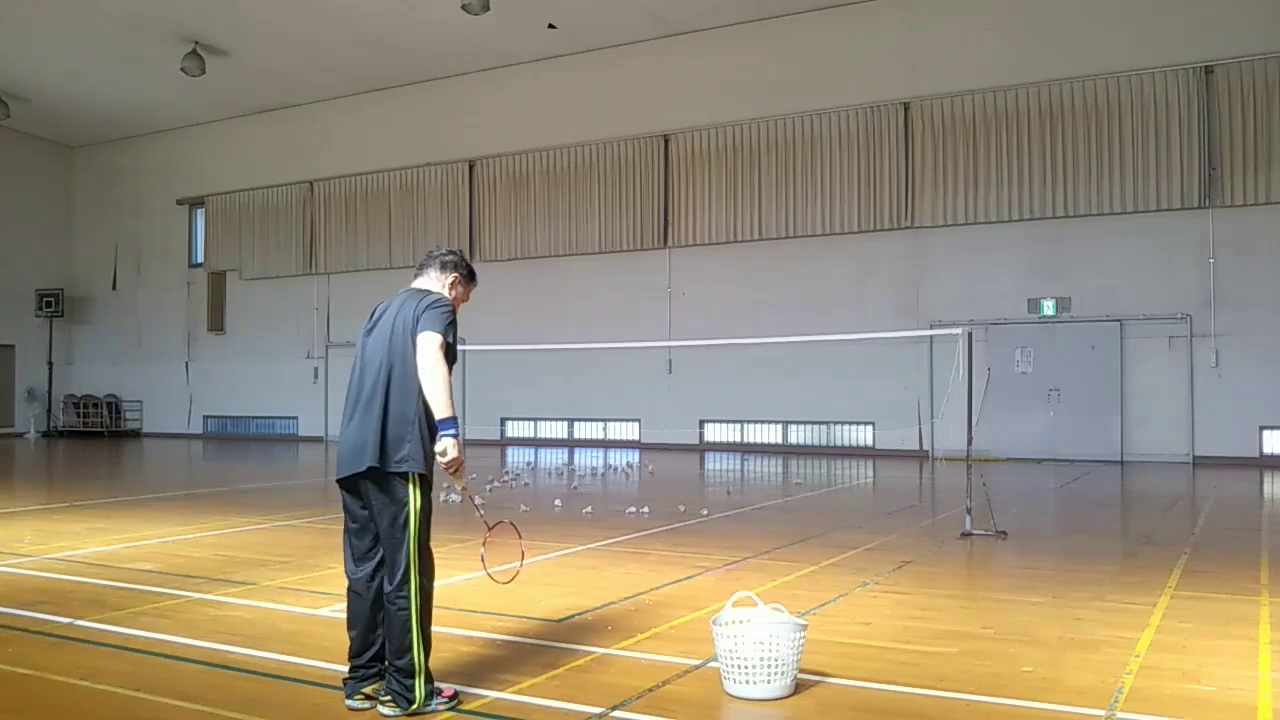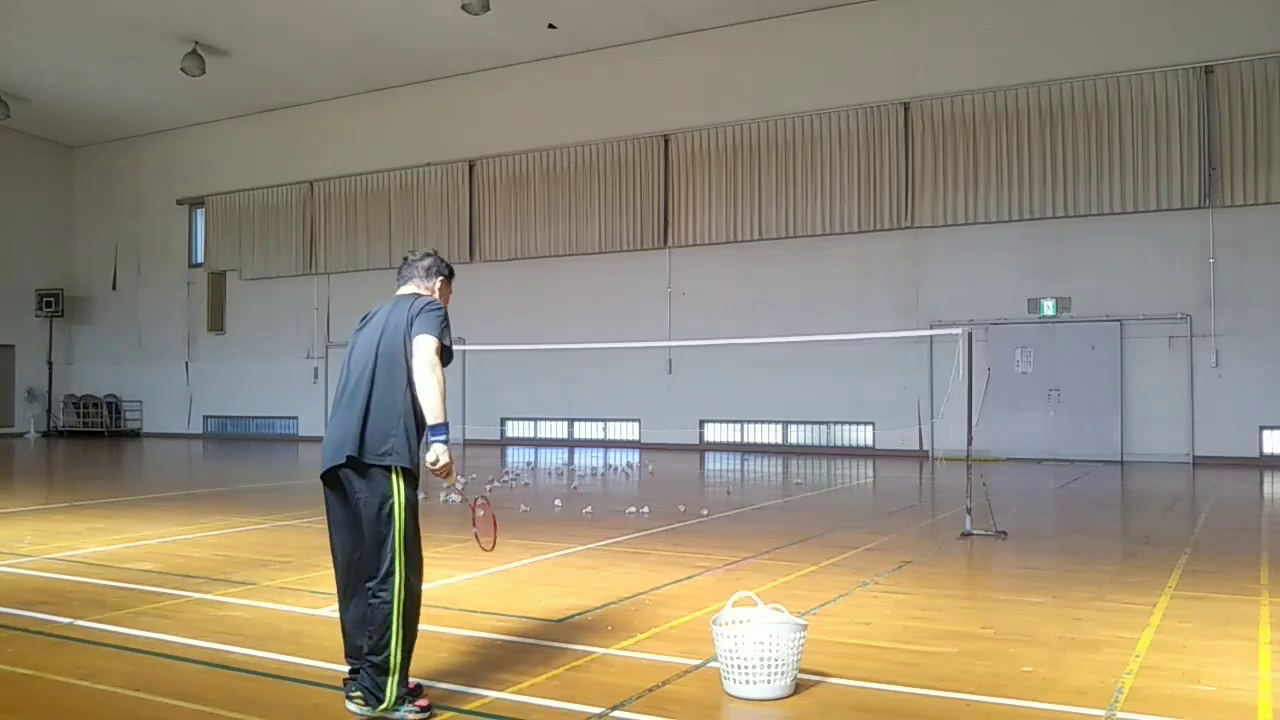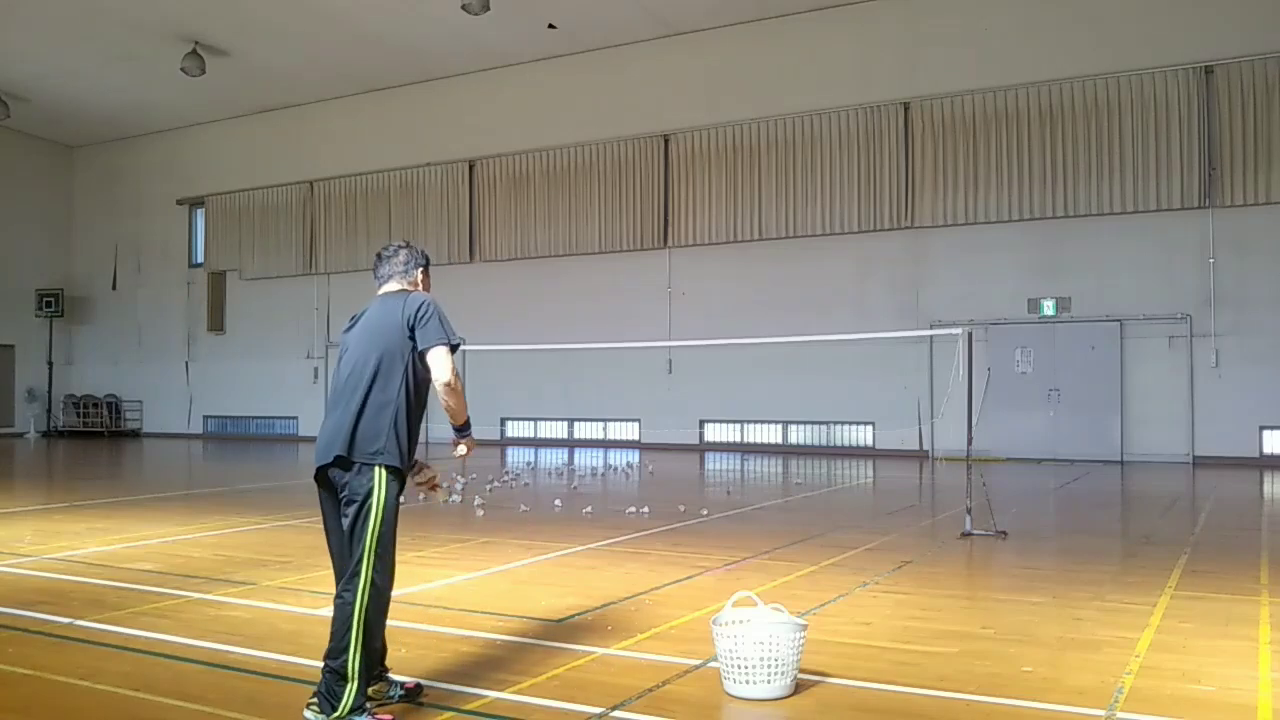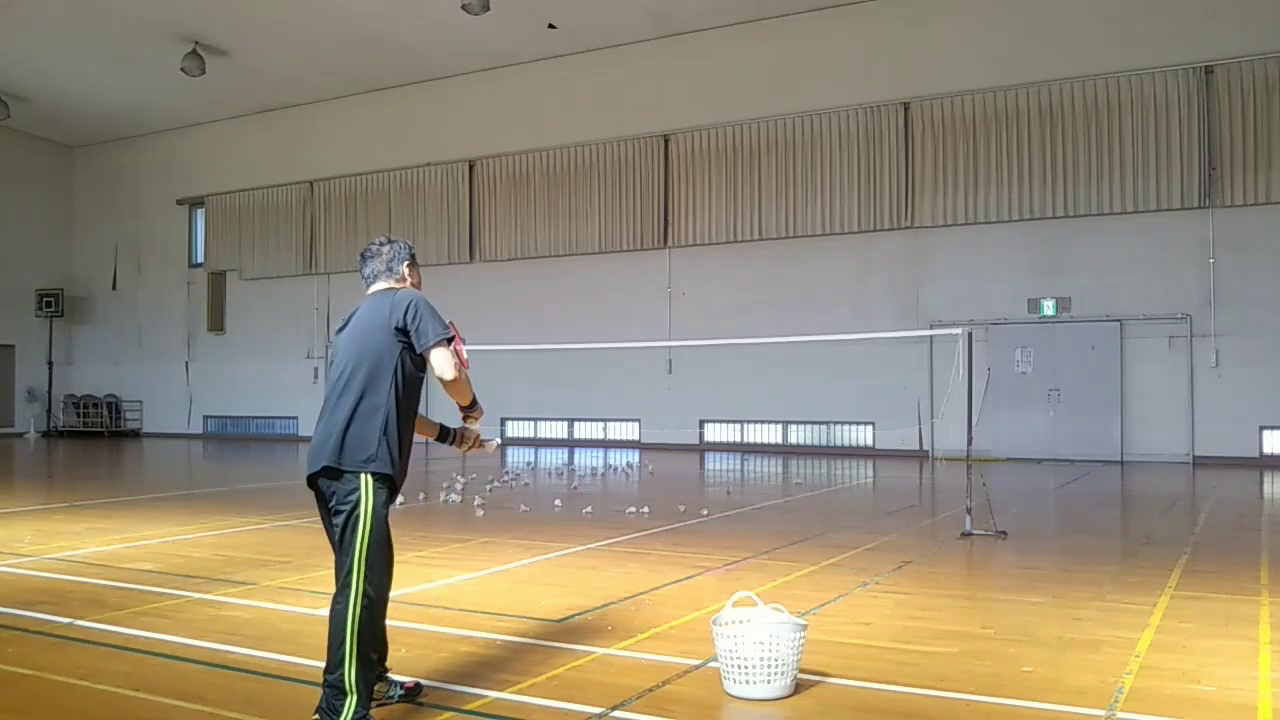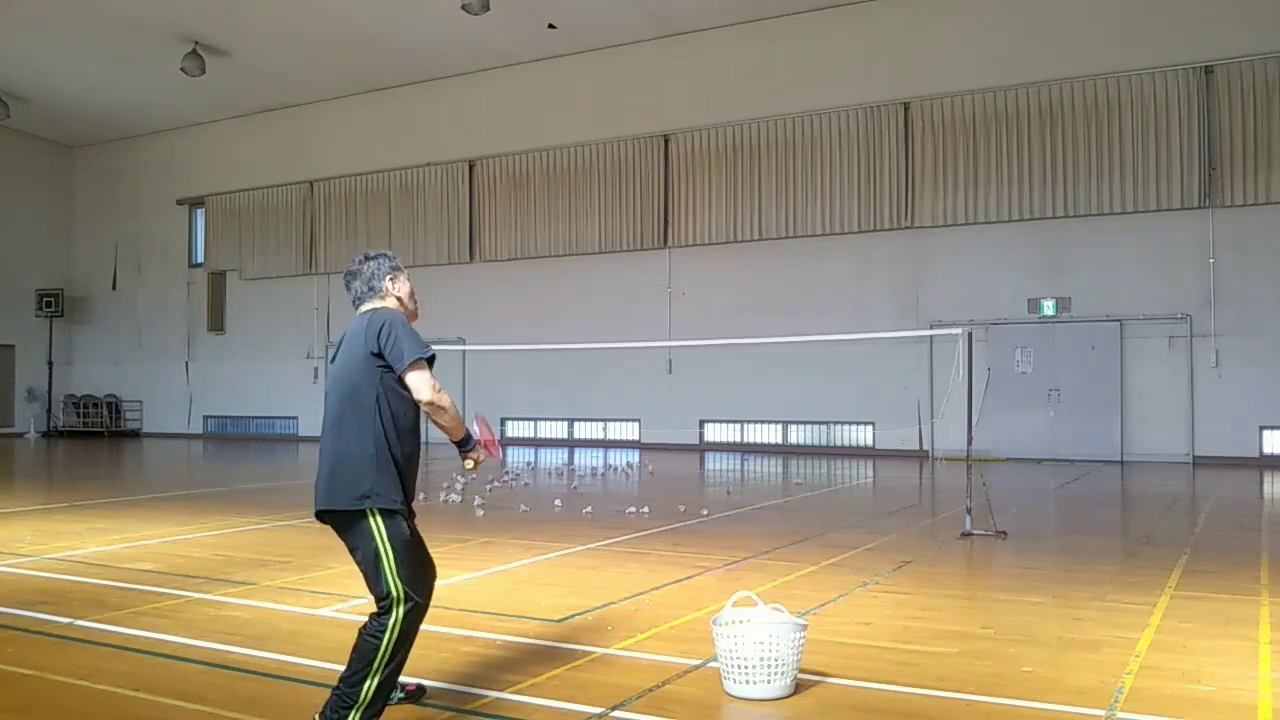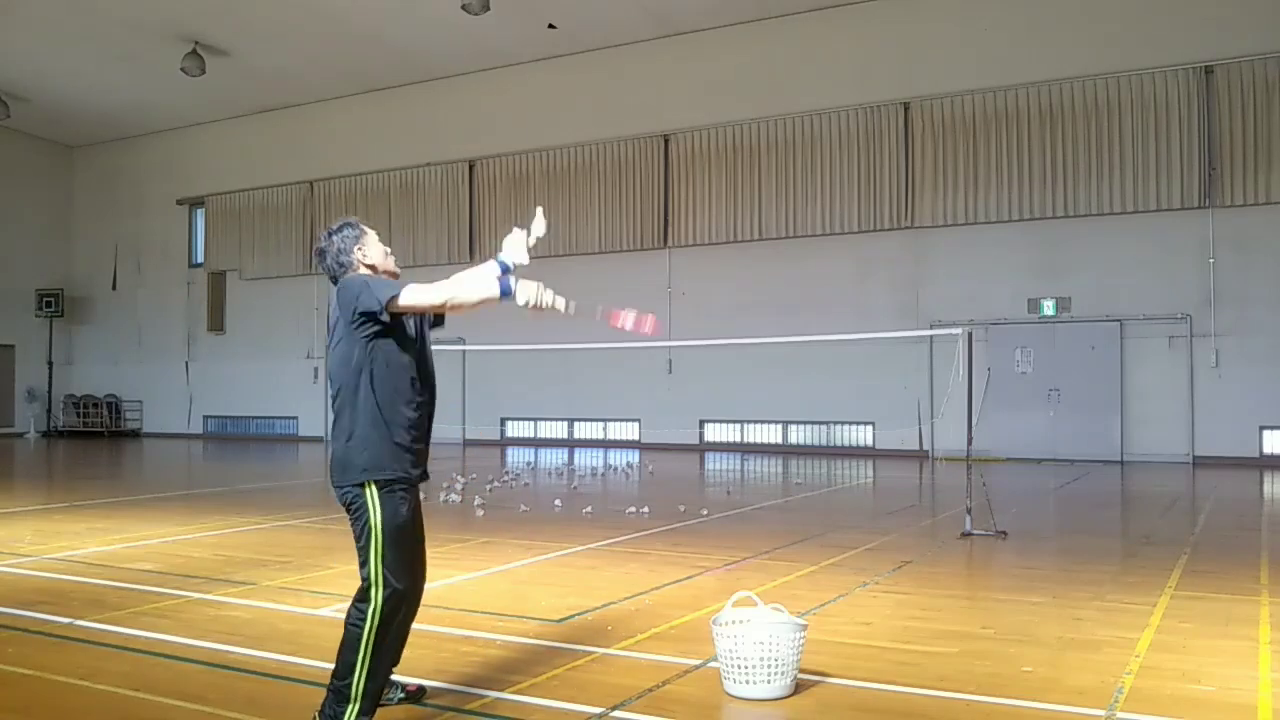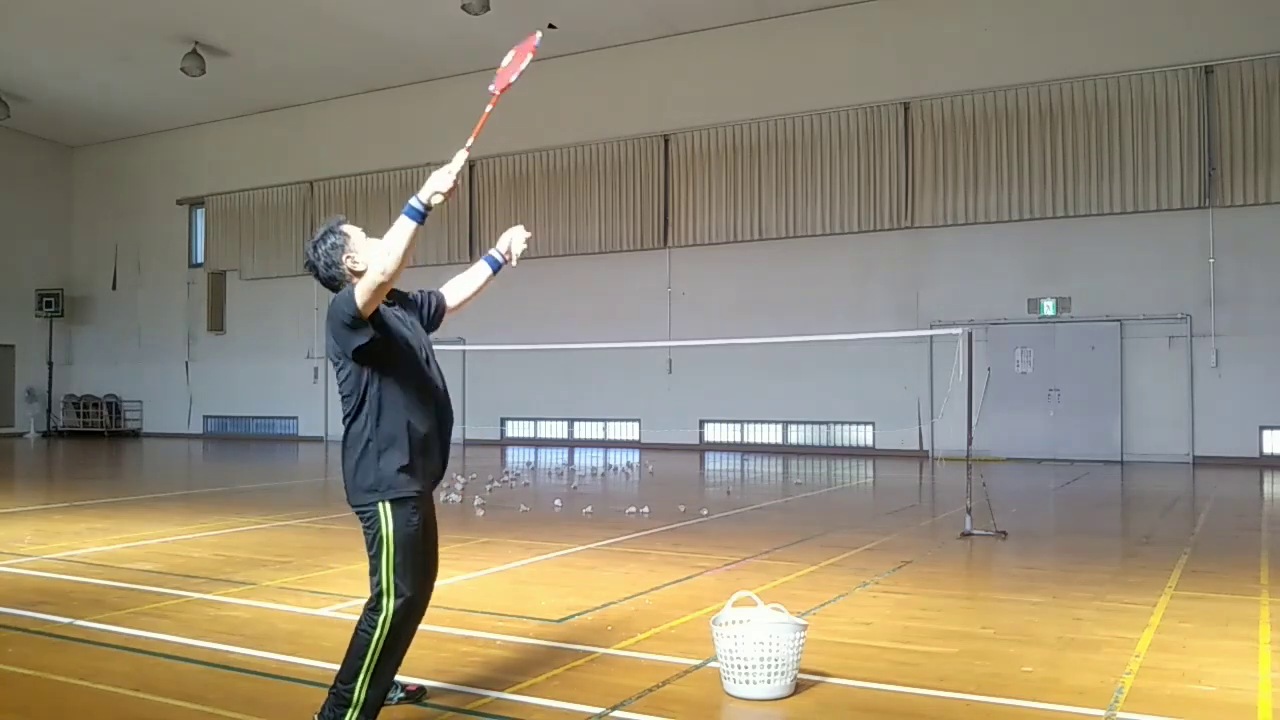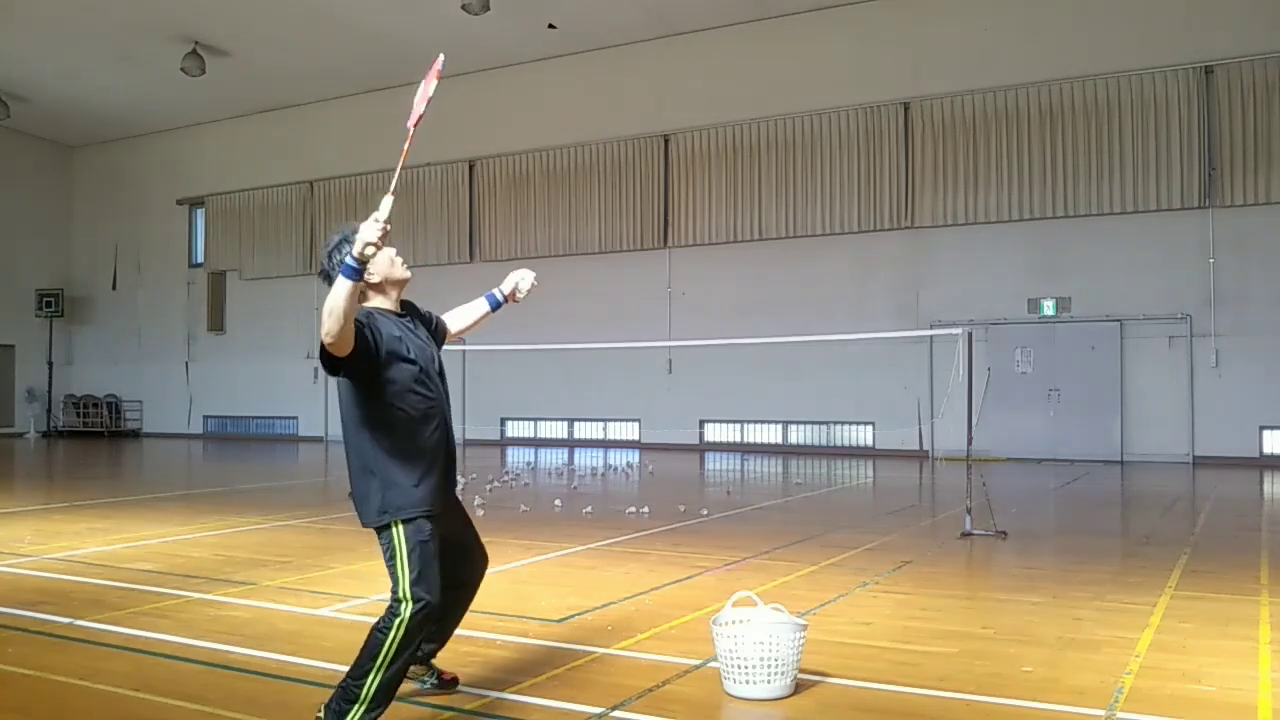
dt=0.3s
person 1, frame 1
left shoulder: (382, 311)
right shoulder: (433, 304)
right elbow: (429, 358)
right wrist: (448, 428)
left hip: (356, 455)
right hip: (397, 456)
left knee: (366, 571)
right knee: (407, 573)
left ankle: (365, 680)
person 1, frame 2
left shoulder: (373, 319)
right shoulder: (427, 308)
right elbow: (425, 363)
right wrist: (439, 435)
left hip: (339, 454)
right hip: (380, 456)
left knee: (357, 574)
right knee: (395, 573)
left ankle: (368, 680)
person 1, frame 3
left shoulder: (361, 321)
right shoulder: (420, 306)
right elbow: (444, 376)
left wrist: (407, 461)
right wrist: (463, 429)
left hip: (332, 455)
right hip: (370, 458)
left knee: (356, 575)
right knee: (365, 578)
left ankle: (370, 678)
person 1, frame 4
left shoulder: (355, 321)
right shoulder: (409, 302)
right elbow: (448, 371)
left wrist: (449, 433)
right wrist: (471, 406)
left hip: (336, 463)
right hip: (359, 465)
left knee: (373, 575)
right knee: (362, 583)
left ankle: (372, 679)
person 1, frame 5
left shoulder: (358, 335)
right shoulder: (387, 323)
right elbow: (428, 395)
left wrist: (404, 499)
right wrist: (466, 442)
left hip: (359, 489)
right hip: (363, 494)
left knee: (416, 580)
right knee: (402, 601)
person 1, frame 6
left shoulder: (393, 305)
right shoulder: (357, 292)
left elbow: (445, 299)
right elbow: (428, 296)
left wrist: (504, 267)
right wrist: (508, 284)
left hip: (396, 470)
right hip: (374, 472)
left knee: (406, 586)
right knee: (385, 590)
person 1, frame 7
left shoulder: (402, 307)
right shoulder: (348, 309)
left elbow: (450, 295)
right elbow: (380, 276)
left wrist: (497, 258)
right wrist: (421, 203)
left hip: (412, 478)
right hip: (385, 483)
left knee: (415, 589)
right knee: (395, 598)
person 1, frame 8
left shoulder: (410, 316)
right shoulder: (365, 327)
left elbow: (446, 325)
right elbow: (331, 335)
left wrist: (499, 295)
right wrist: (352, 259)
left hip: (436, 485)
right hip: (397, 493)
left knee: (469, 569)
right knee: (418, 601)
left ankle: (416, 661)
